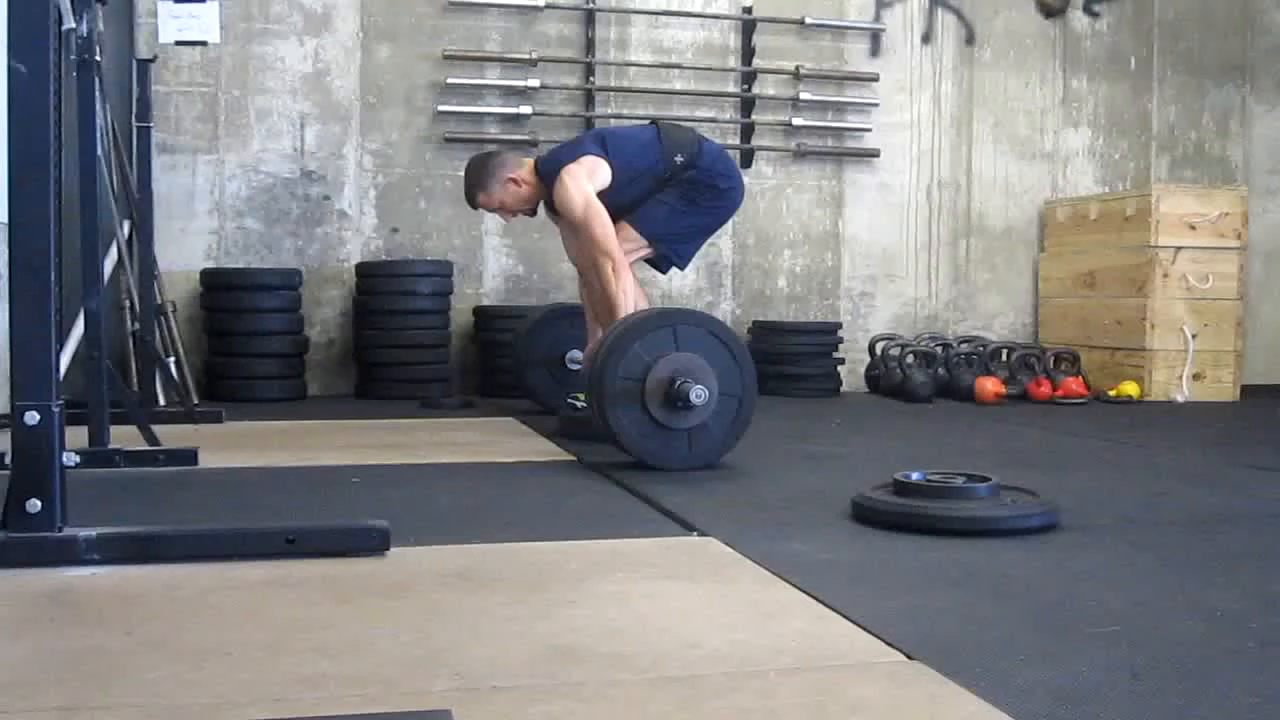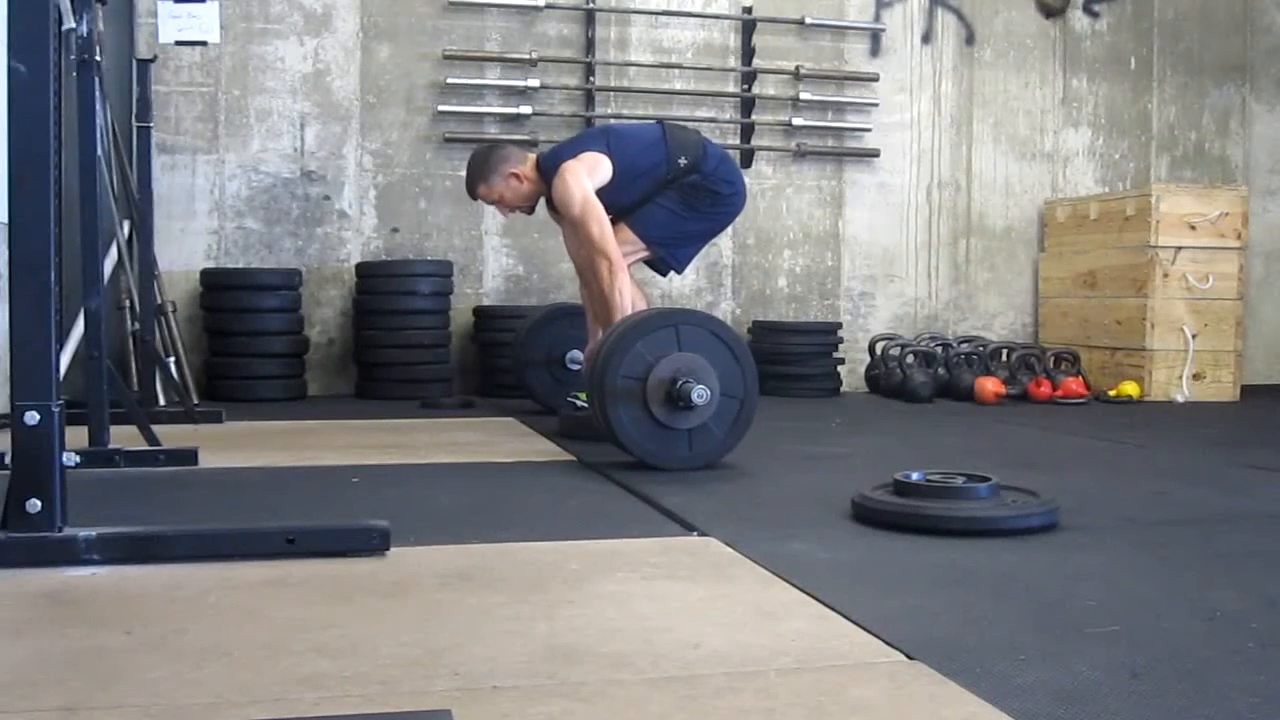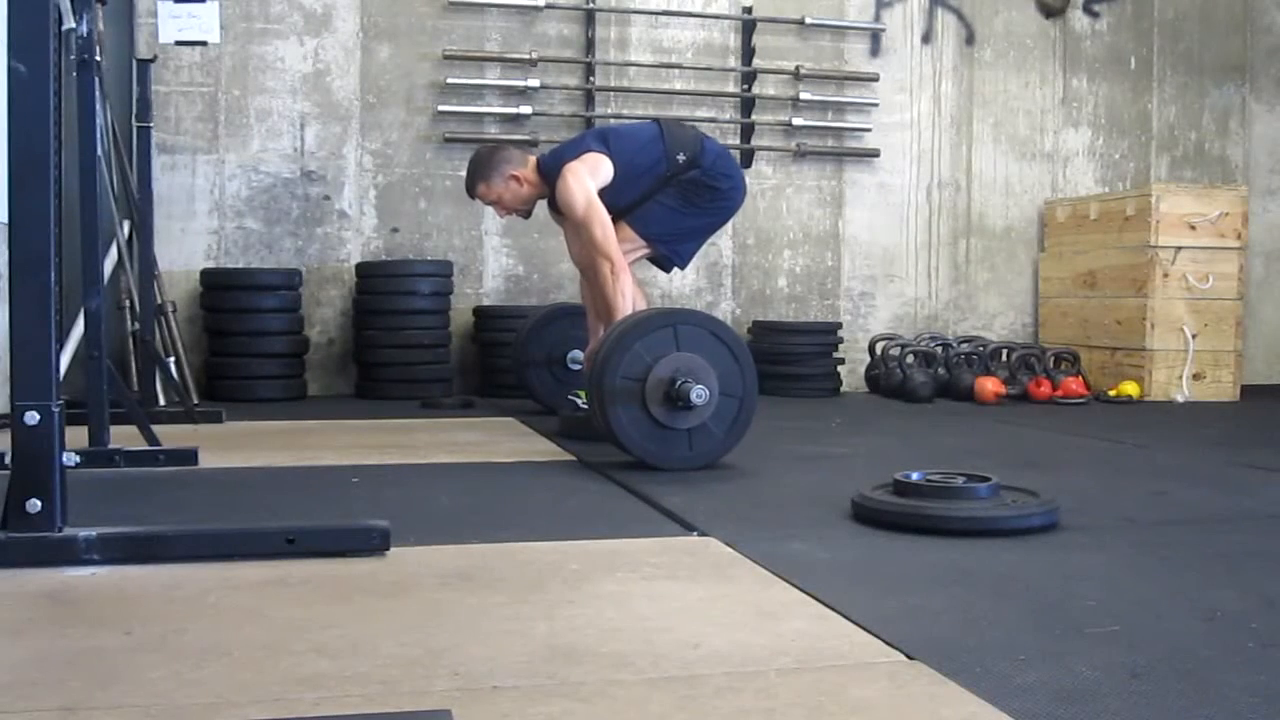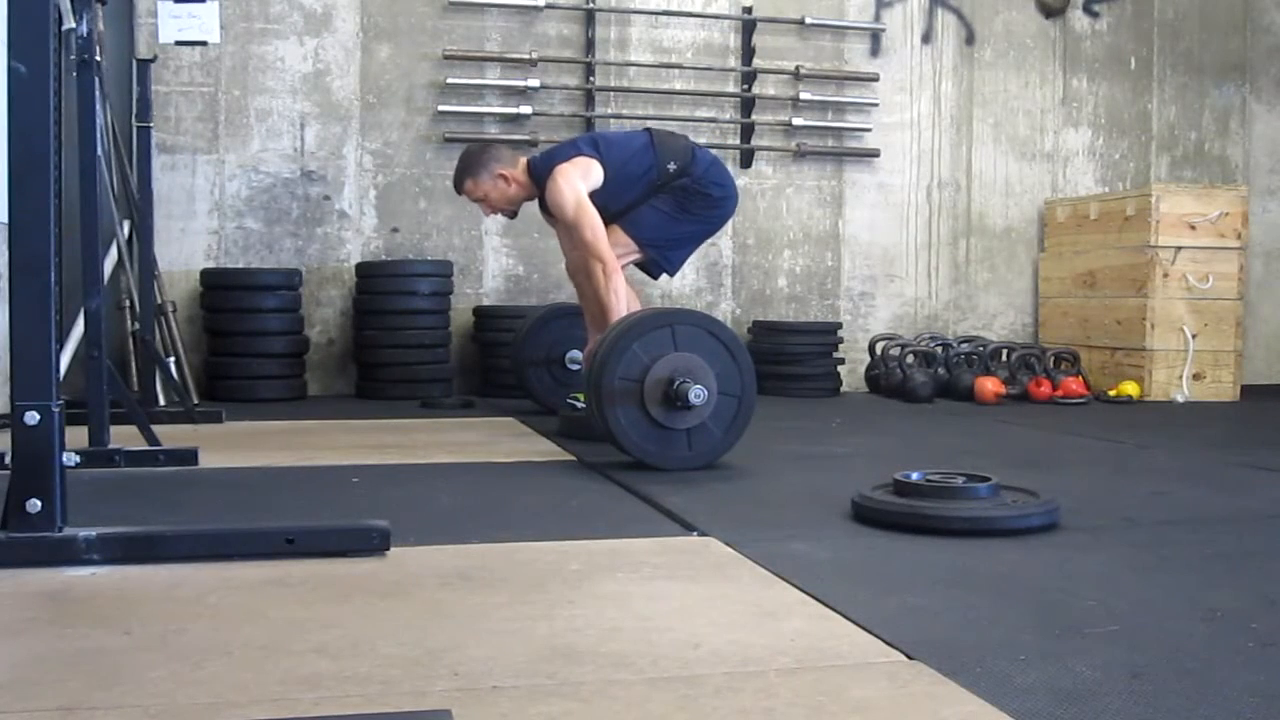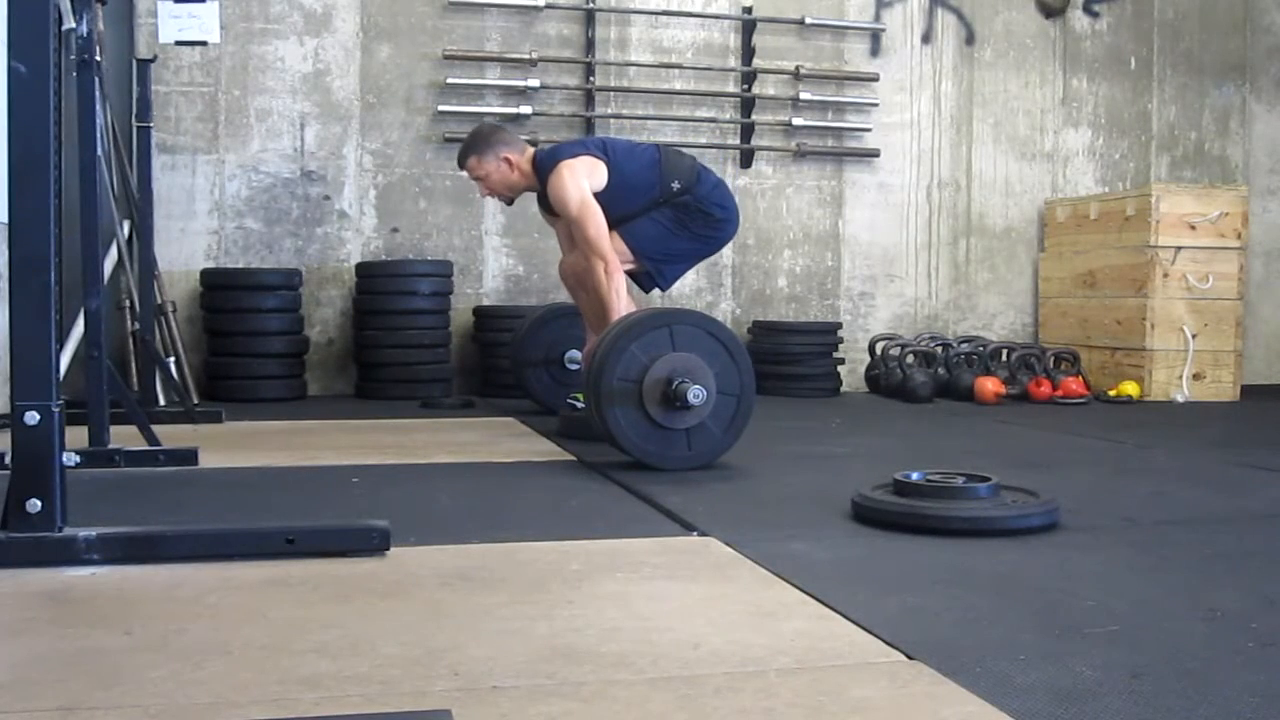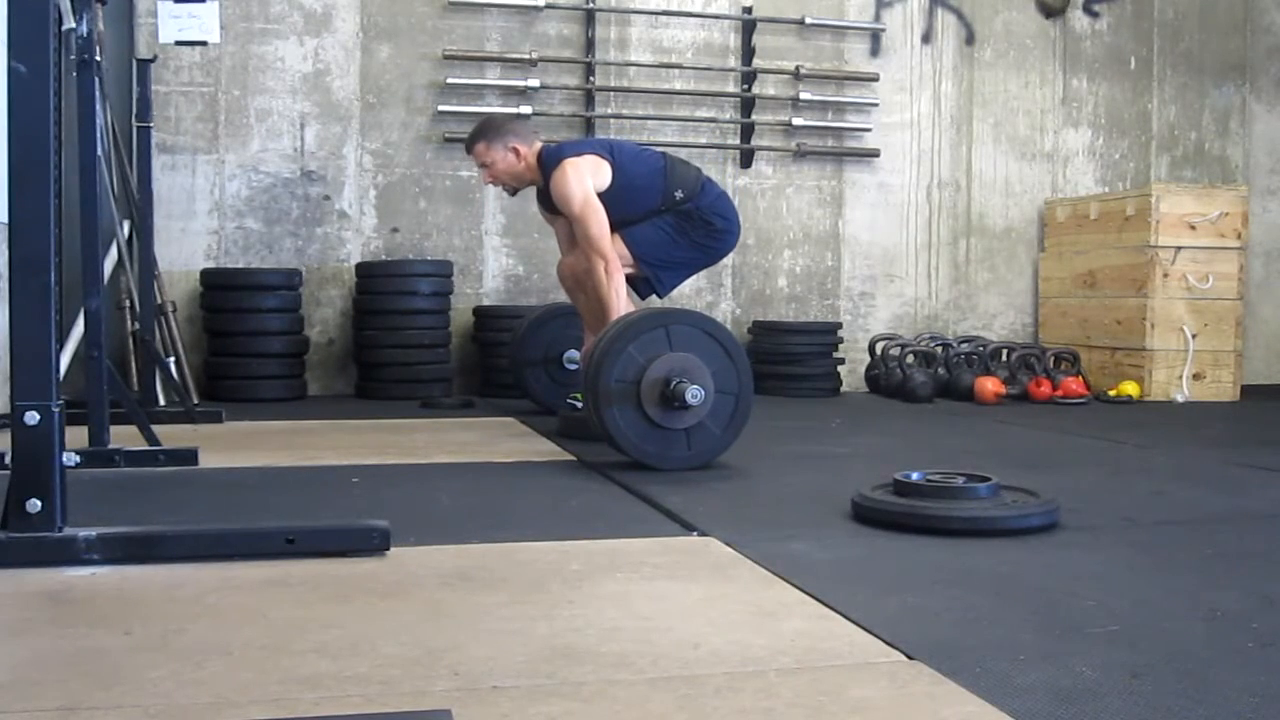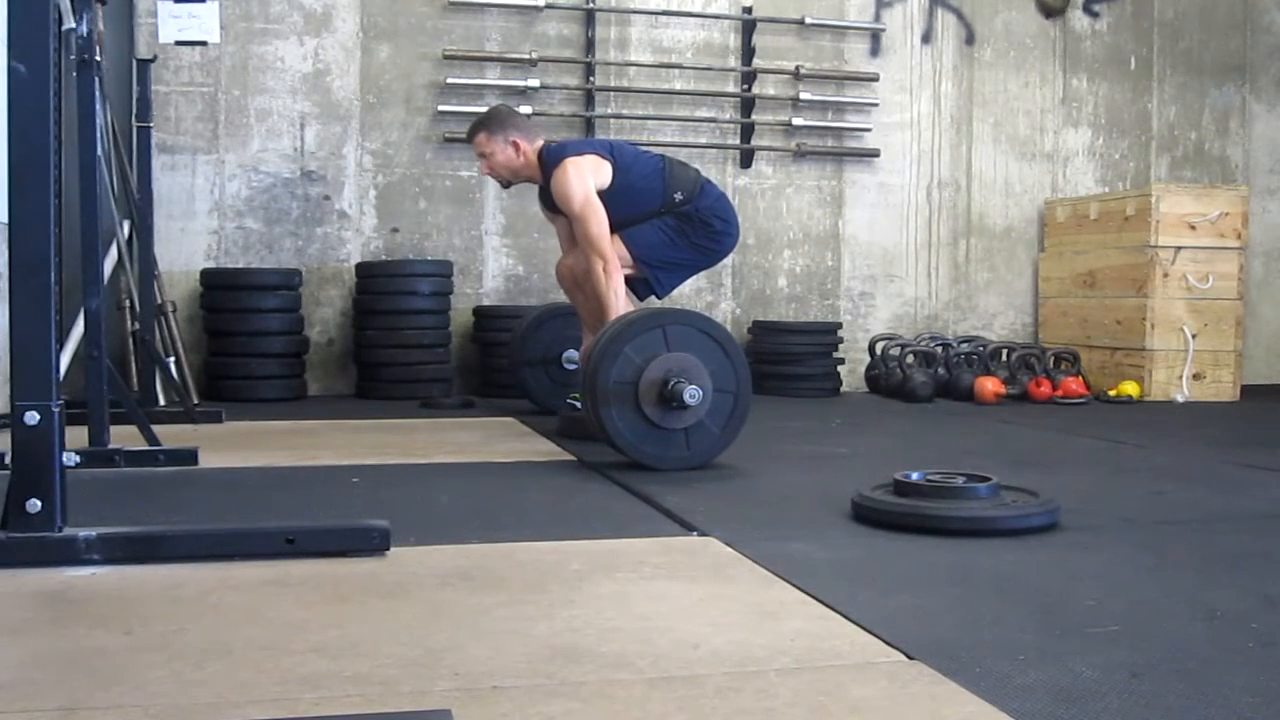
dt=0.5s
person 1, frame 1
left shoulder: (568, 183)
right shoulder: (555, 189)
left elbow: (613, 264)
right elbow: (586, 268)
right wrist: (595, 343)
left hip: (711, 178)
right hip: (687, 176)
left knee: (609, 260)
right knee: (596, 263)
person 1, frame 2
left shoulder: (567, 180)
right shoulder: (559, 190)
left elbow: (610, 263)
right elbow: (587, 268)
right wrist: (596, 342)
left hip: (712, 181)
right hip: (693, 179)
left knee: (608, 259)
right knee: (598, 261)
person 1, frame 3
left shoulder: (570, 182)
right shoulder: (559, 193)
left elbow: (612, 267)
right elbow: (588, 267)
right wrist: (596, 343)
left hip: (712, 176)
right hip: (695, 175)
left knee: (611, 260)
right knee: (599, 261)
person 1, frame 4
left shoulder: (560, 183)
right shoulder: (551, 192)
left elbow: (606, 267)
right elbow: (586, 269)
right wrist: (595, 343)
left hip: (704, 186)
right hip: (691, 184)
left knee: (600, 264)
right knee: (587, 265)
person 1, frame 5
left shoulder: (563, 179)
right shoulder: (549, 187)
left elbow: (605, 264)
right elbow: (577, 264)
right wrist: (596, 339)
left hip: (704, 209)
right hip: (687, 205)
left knee: (601, 265)
right knee: (579, 270)
person 1, frame 6
left shoulder: (567, 174)
right shoulder: (549, 188)
left elbow: (606, 263)
right elbow: (580, 264)
right wrist: (593, 341)
left hip: (707, 218)
right hip: (692, 216)
left knee: (593, 268)
right knee: (574, 271)
person 1, frame 7
left shoulder: (568, 172)
right shoulder: (550, 187)
left elbow: (605, 263)
right elbow: (580, 264)
right wrist: (591, 340)
left hip: (705, 219)
right hip: (691, 218)
left knee: (589, 268)
right knee: (573, 271)
